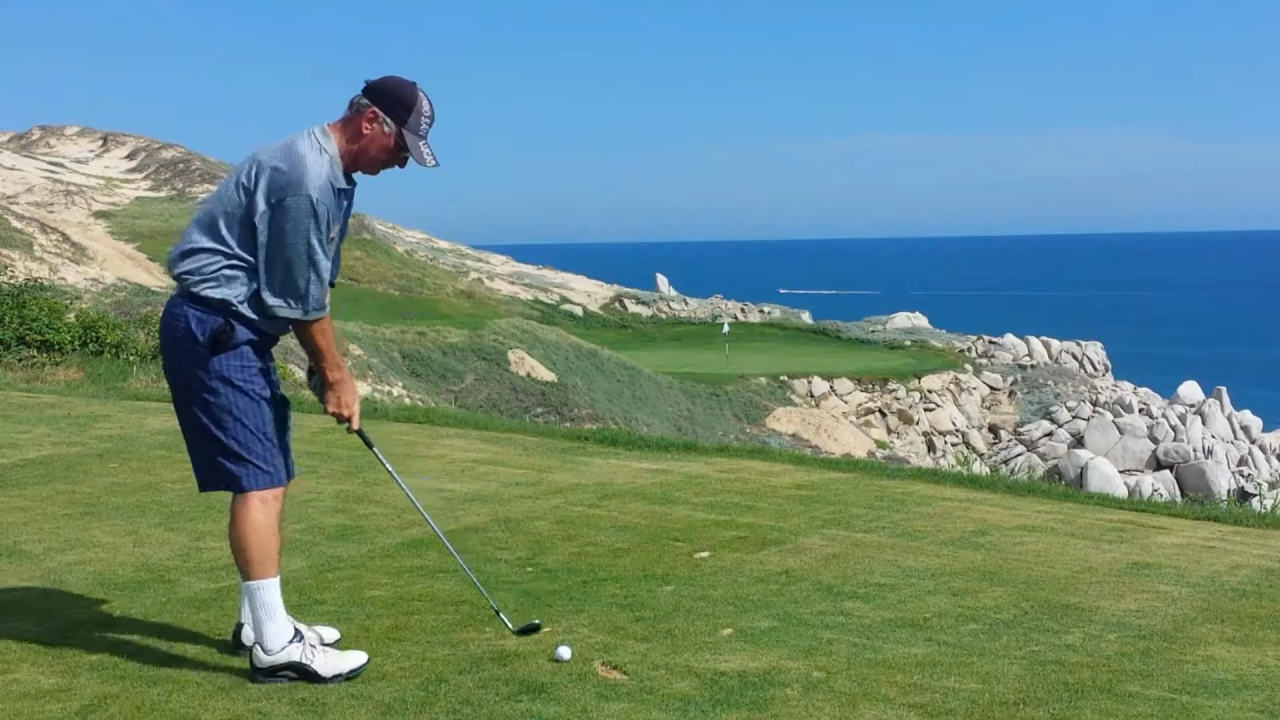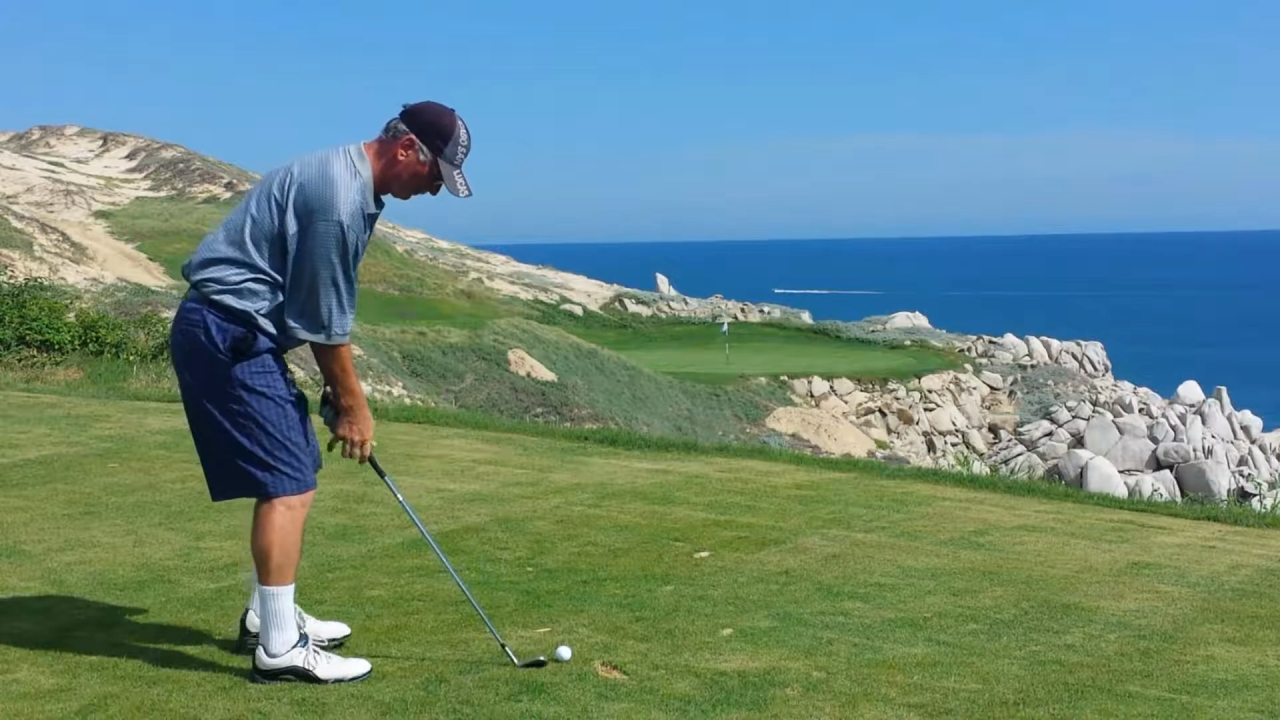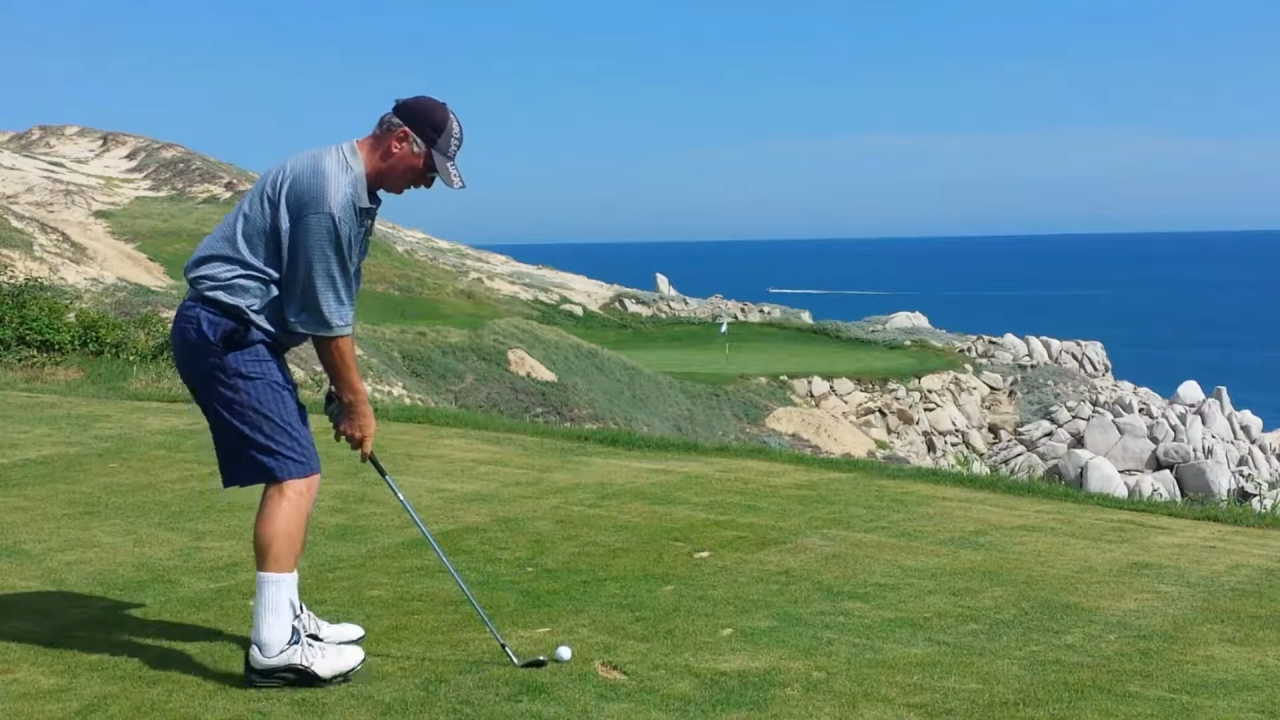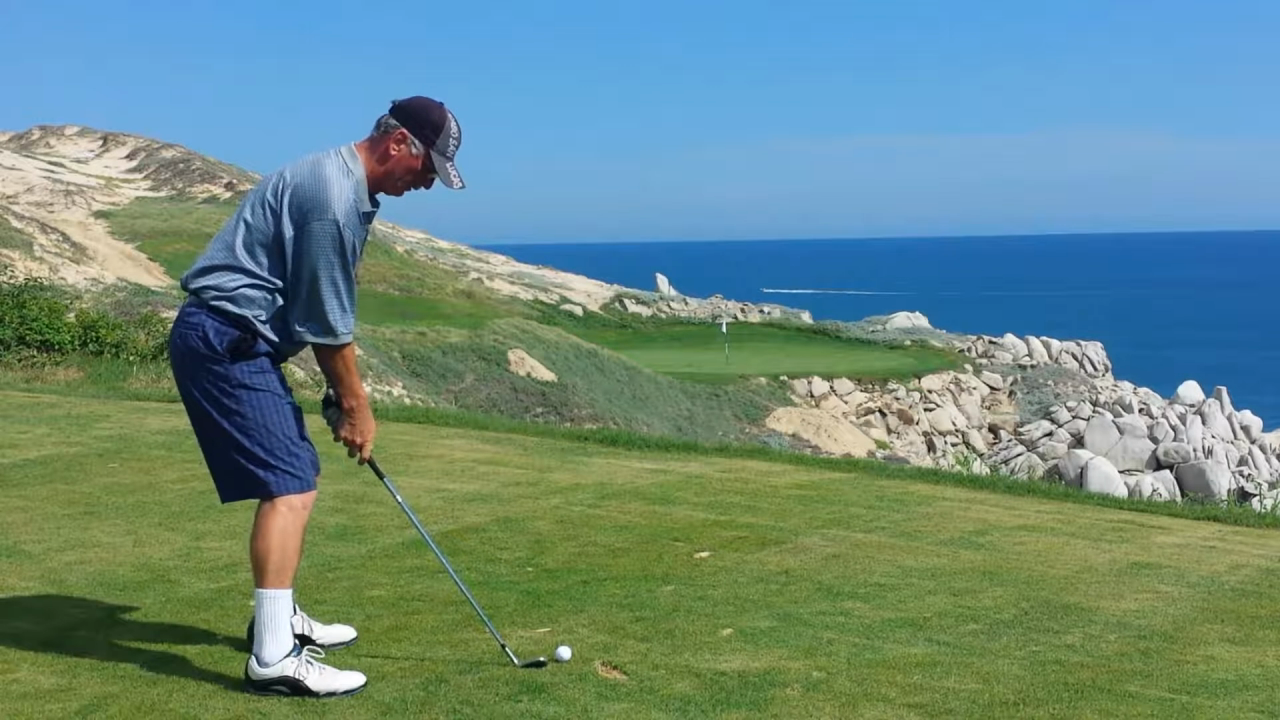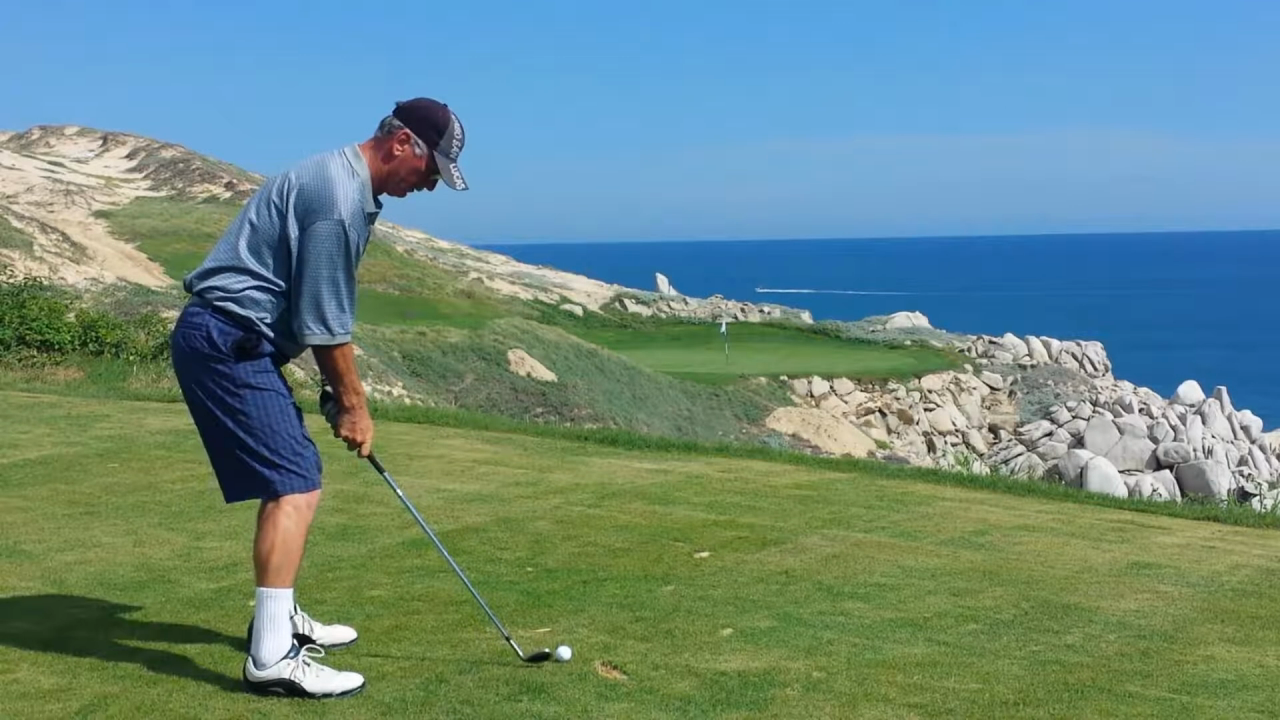
dt=0.5s
person 1, frame 1
left shoulder: (328, 172)
right shoulder: (305, 177)
left elbow: (305, 289)
right elbow: (301, 297)
left wrist: (327, 366)
right wrist: (337, 378)
left hip: (230, 330)
right hip: (212, 328)
left knee: (266, 475)
right knee: (259, 481)
left ankle: (259, 622)
right ankle: (275, 645)
person 1, frame 2
left shoulder: (348, 181)
right shoulder: (338, 198)
left elbow: (320, 311)
right elbow: (323, 320)
left wrist: (338, 391)
right wrist: (353, 405)
left hip: (233, 331)
right hip: (228, 334)
left knee: (286, 474)
right knee: (288, 485)
left ankle: (267, 616)
right ankle: (279, 647)
person 1, frame 3
left shoulder: (353, 187)
right shoulder: (329, 191)
left elbow: (329, 304)
right elbow: (323, 313)
left wrist: (343, 389)
right wrist: (355, 401)
left hip: (242, 333)
right hip: (224, 332)
left knee: (296, 470)
right knee: (294, 474)
left ankle: (285, 615)
right ankle: (273, 645)
person 1, frame 4
left shoulder: (342, 183)
right shoulder: (333, 196)
left elbow: (322, 313)
right elbow: (327, 320)
left wrist: (341, 396)
right wrist: (356, 407)
left hip: (232, 339)
right hip: (226, 340)
left knee: (296, 478)
right knee: (289, 487)
left ankle: (279, 619)
right ankle: (275, 657)
person 1, frame 5
left shoulder: (345, 182)
right shoulder: (337, 196)
left elbow: (321, 312)
right elbow: (324, 321)
left wrist: (340, 393)
right wrist: (353, 404)
left hip: (235, 341)
right hip: (229, 343)
left knee: (293, 478)
right knee: (295, 487)
left ankle: (278, 618)
right ankle: (272, 659)
